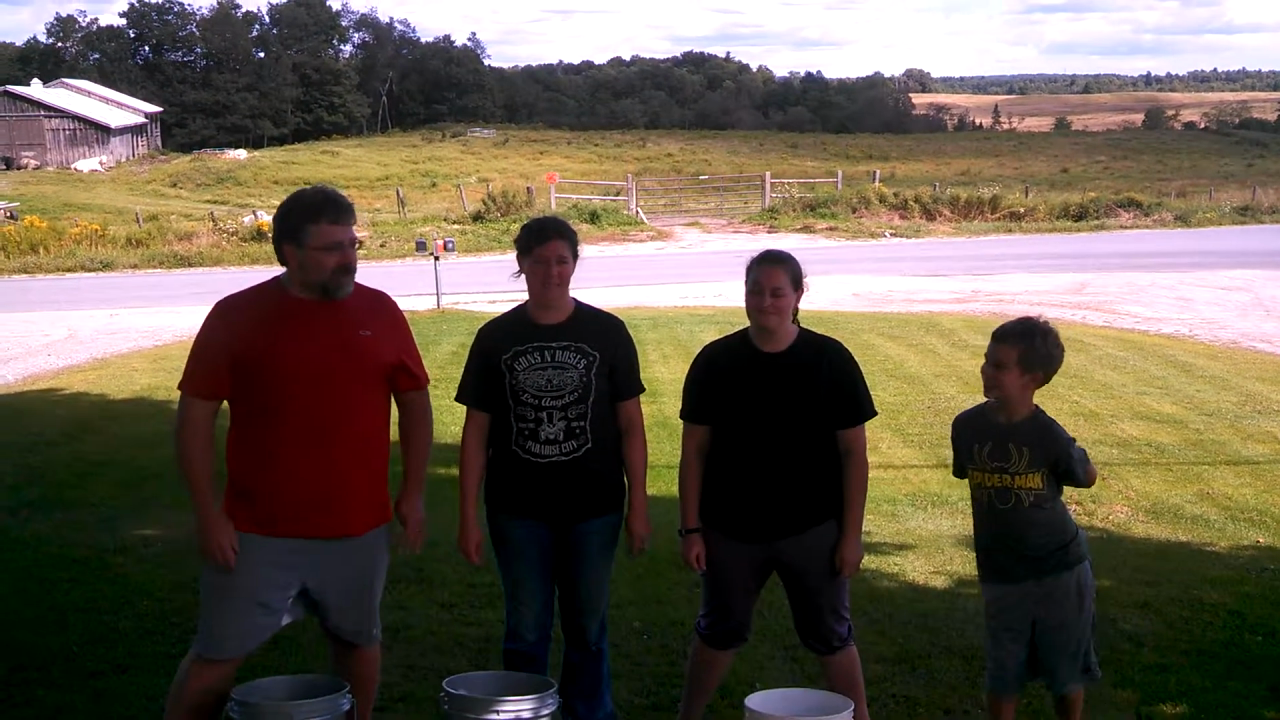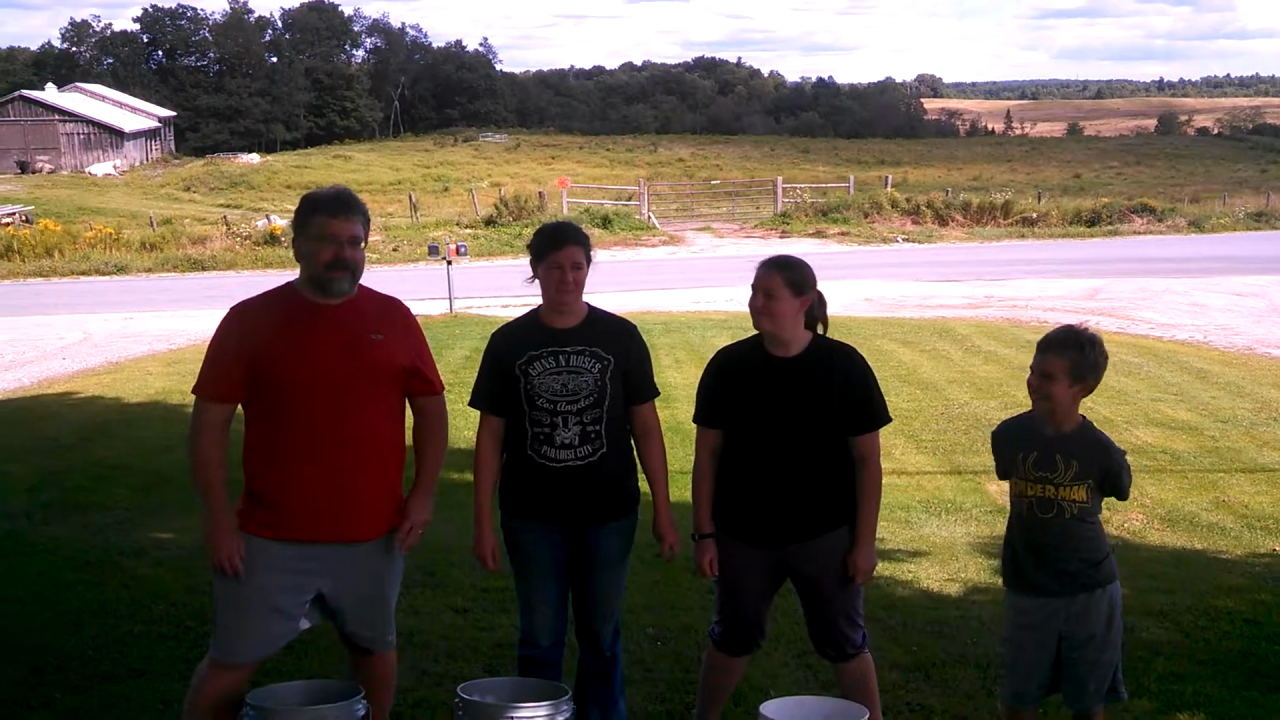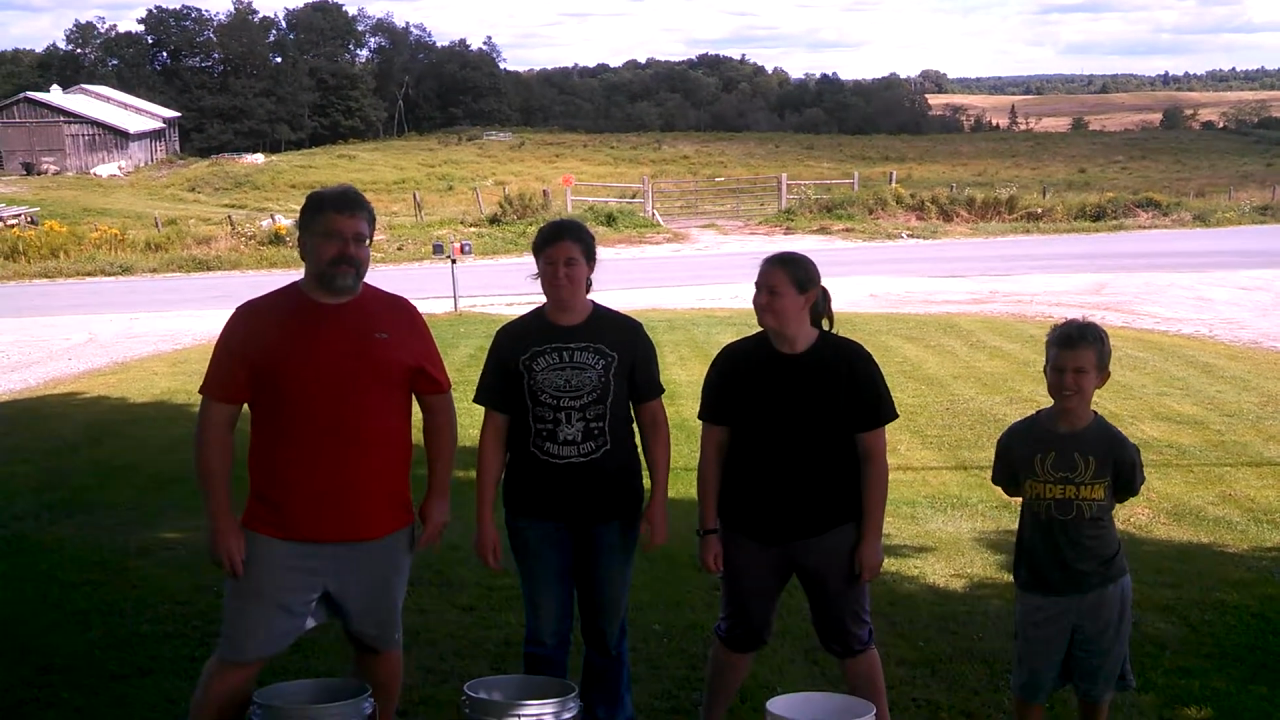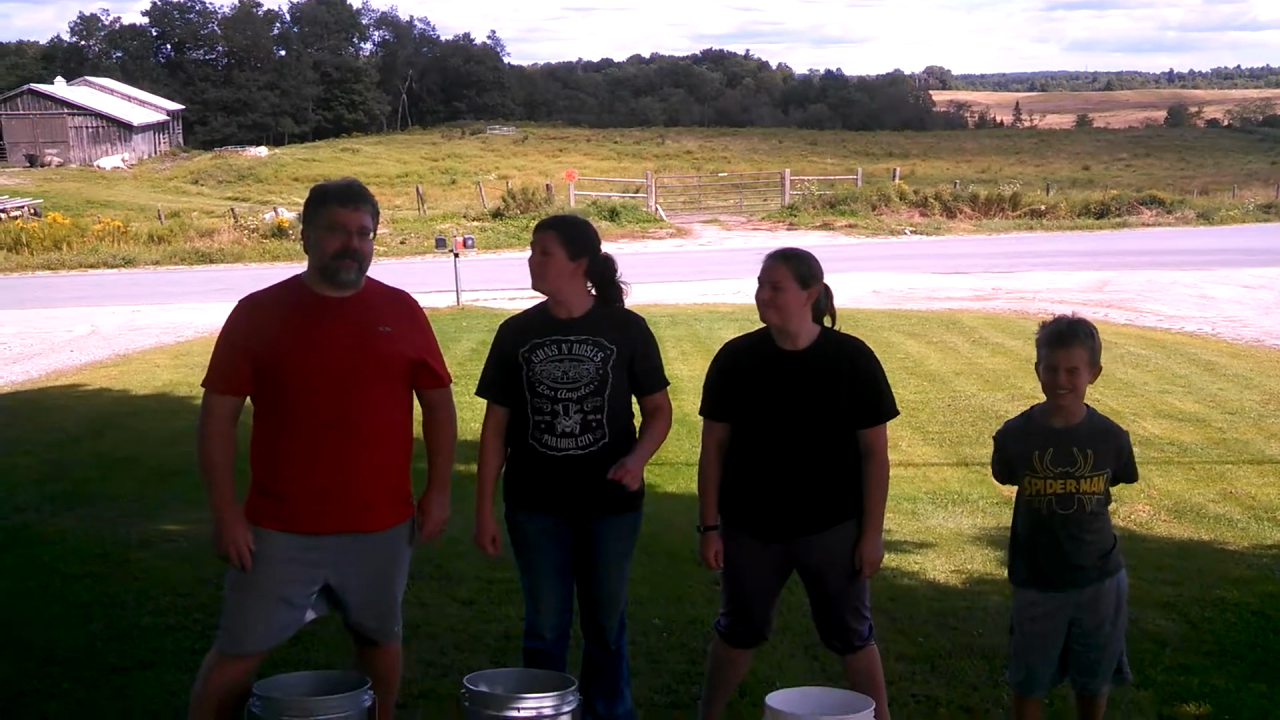
dt=0.4s
person 1, frame 1
left shoulder: (379, 311)
right shoulder: (235, 316)
left elbow: (414, 400)
right elbow: (195, 416)
left wrist: (413, 489)
right wrist: (210, 514)
left hip: (358, 526)
right hip: (257, 531)
left knee: (358, 639)
right knee: (216, 654)
person 1, frame 2
left shoulder: (393, 318)
right shoulder: (250, 319)
left elbow: (430, 406)
right elbow: (210, 421)
left wrist: (422, 494)
right wrist: (219, 518)
left hip: (372, 533)
right hip: (272, 537)
left knee: (373, 645)
right knee: (231, 660)
person 1, frame 3
left shoulder: (399, 317)
right shoulder: (255, 319)
left elbow: (438, 404)
right elbow: (216, 420)
left wrist: (438, 495)
right wrist: (221, 518)
left hip: (380, 531)
right hip: (279, 536)
left knee: (379, 643)
right knee: (238, 658)
person 1, frame 4
left shoulder: (401, 310)
right shoulder: (258, 312)
left elbow: (437, 400)
right elbow: (219, 413)
left wrist: (438, 490)
right wrist: (226, 511)
left hip: (380, 523)
right hip: (280, 527)
left knee: (379, 636)
right knee: (238, 650)
person 2, frame 1
left shoulder: (607, 332)
right shoulder: (495, 337)
left elbow: (630, 422)
right elbow: (476, 430)
left wrist: (638, 504)
right wrist: (468, 515)
left hip: (593, 508)
right hip: (518, 511)
left knee: (587, 628)
right knee: (526, 630)
person 2, frame 2
left shoulder: (620, 337)
right shoulder: (509, 342)
left elbow: (645, 425)
right elbow: (491, 435)
left wrist: (663, 510)
right wrist: (483, 521)
left hip: (607, 513)
right hip: (531, 516)
left knee: (600, 633)
right knee: (540, 636)
person 2, frame 3
left shoulder: (625, 334)
right shoulder: (513, 339)
left elbow: (652, 419)
right elbow: (495, 431)
left wrist: (658, 499)
right wrist: (485, 518)
left hip: (611, 510)
right hip: (536, 512)
left knee: (606, 631)
right knee: (545, 633)
person 2, frame 4
left shoulder: (626, 328)
right shoulder: (516, 332)
left elbow: (659, 408)
right elbow: (496, 423)
left wrist: (639, 457)
right wrist: (484, 507)
left hip: (610, 504)
right hip: (535, 505)
left knee: (605, 624)
right knee: (544, 626)
person 3, frame 1
left shoulder: (831, 359)
right shoulder: (715, 361)
left elbow: (853, 452)
right elbow: (694, 450)
left wrist: (851, 533)
right wrist: (691, 528)
left hip: (813, 528)
right hip: (731, 529)
left knee: (831, 636)
right knee: (718, 631)
person 3, frame 2
left shoulder: (844, 365)
right shoulder: (728, 365)
left elbow: (867, 459)
right elbow: (708, 454)
left wrist: (864, 541)
right wrist: (704, 532)
left hip: (826, 535)
right hip: (744, 535)
left knee: (845, 643)
right knee: (732, 639)
person 3, frame 3
left shoulder: (850, 361)
right shoulder: (734, 362)
left elbow: (873, 455)
right elbow: (713, 450)
left wrist: (871, 536)
right wrist: (709, 528)
left hip: (831, 530)
right hip: (749, 531)
left knee: (851, 639)
right knee: (738, 634)
person 3, frame 4
left shoulder: (852, 358)
right shoulder: (735, 358)
left elbow: (874, 451)
right elbow: (714, 446)
left wrist: (872, 532)
right wrist: (710, 525)
left hip: (833, 527)
right hip: (750, 527)
left knee: (851, 635)
right knee: (738, 630)
person 4, frame 1
left shoulder: (1050, 436)
right shoulder: (967, 425)
left elbow: (1087, 478)
left wrist: (1042, 487)
right wrist: (1013, 488)
left hip: (1061, 568)
right hip: (1000, 572)
left knee: (1066, 670)
right knee: (1003, 672)
person 4, frame 2
left shoulder: (1100, 450)
right shoulder: (1009, 435)
left elbow: (1119, 492)
left hip: (1090, 587)
right hip: (1029, 587)
left knee: (1089, 688)
right knee: (1021, 685)
person 4, frame 3
left shoulder: (1115, 445)
right shoulder: (1018, 438)
left elbow: (1122, 494)
left wrist: (1073, 500)
right wrist: (1057, 494)
left hip: (1102, 583)
right hip: (1039, 584)
left knee: (1096, 681)
right knee: (1031, 681)
person 4, frame 4
left shoulder: (1110, 436)
right shoulder: (1014, 435)
left wrist: (1076, 498)
right wrist: (1049, 495)
left hip: (1099, 576)
right hip: (1036, 579)
left knee: (1094, 676)
right knee: (1029, 676)
